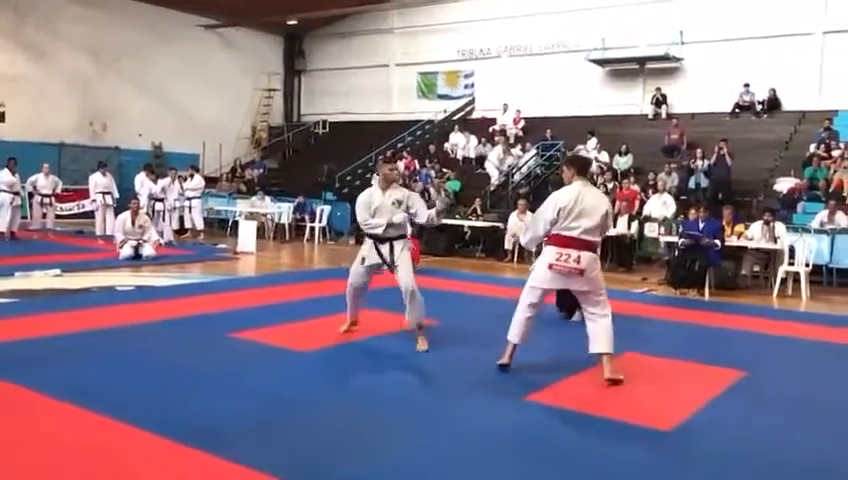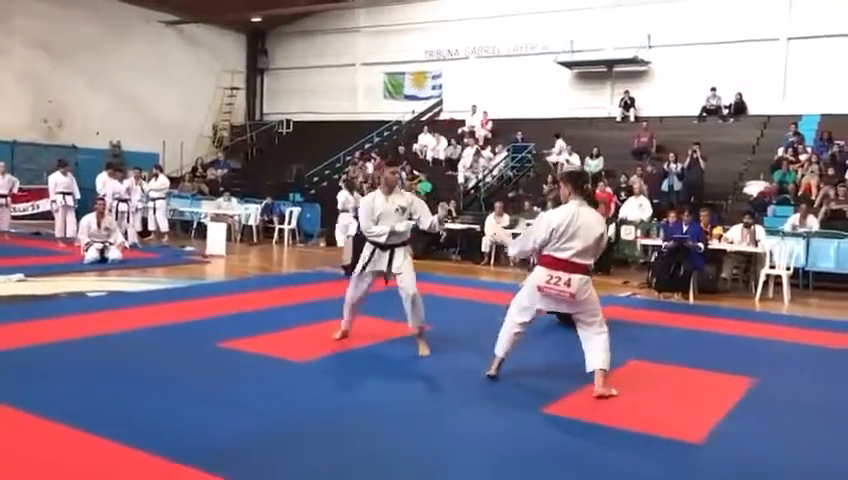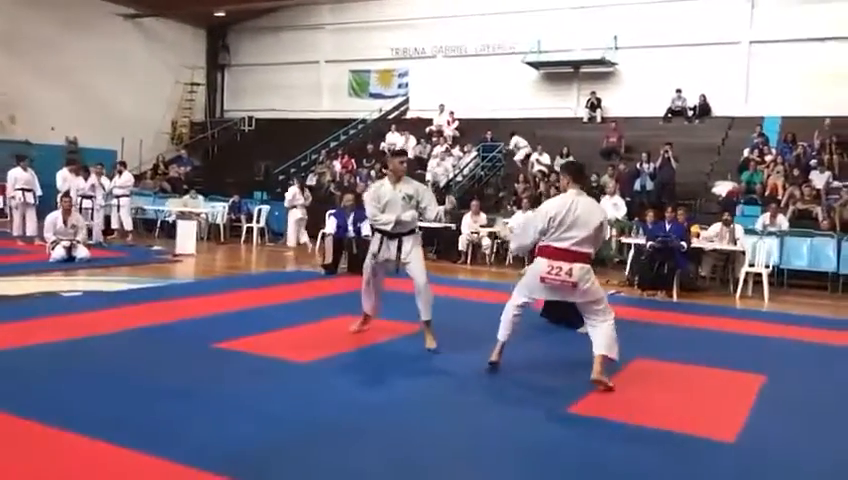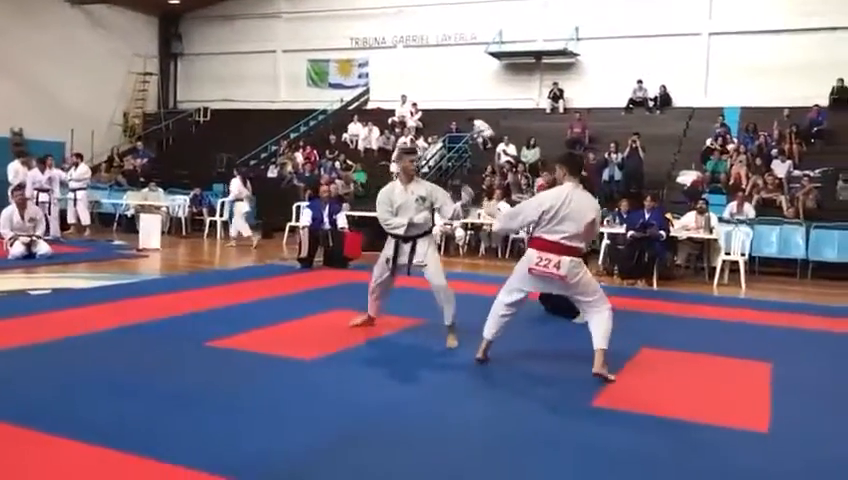
dt=0.5s
person 1, frame 1
left shoulder: (560, 195)
right shoulder: (603, 200)
left elbow: (538, 226)
right elbow: (602, 231)
left wrist: (525, 238)
left hip: (556, 255)
right hip: (586, 259)
left knee: (527, 303)
right knee: (599, 311)
left ankle: (507, 356)
right ankle: (608, 369)
person 1, frame 2
left shoulder: (554, 215)
right shoulder: (598, 220)
left elbow: (527, 243)
right elbow: (596, 252)
left wrist: (511, 247)
left hip: (545, 276)
right hip: (577, 281)
left knee: (516, 316)
right knee: (595, 330)
left ankle: (495, 366)
right ankle: (600, 384)
person 1, frame 3
left shoulder: (552, 204)
right shoulder: (598, 210)
left elbow: (525, 237)
right elbow: (597, 242)
left wrist: (512, 239)
left hip: (546, 266)
right hip: (579, 271)
left knee: (516, 302)
right knee: (602, 317)
left ankle: (496, 354)
right ankle: (598, 370)
person 1, frame 4
left shoulder: (547, 198)
right shoulder: (593, 204)
left elbow: (513, 219)
right elbow: (590, 238)
left wrist: (496, 219)
left hip: (537, 258)
right hip: (570, 264)
left knee: (507, 301)
right knee: (599, 308)
left ankle: (483, 350)
right ankle: (599, 364)
person 2, frame 1
left shoulder: (405, 194)
right shoulder: (366, 196)
left elbow: (423, 216)
right elbow: (365, 223)
left wrist: (437, 211)
right wrist: (390, 221)
left hip: (397, 246)
right hip: (373, 245)
left knee: (408, 286)
right knee: (355, 284)
left ankle: (420, 333)
right ankle: (353, 320)
person 2, frame 2
left shoulder: (408, 199)
right shoulder: (369, 201)
left elbow: (426, 222)
right elbow: (367, 229)
left wrist: (440, 217)
right wrist: (393, 229)
left hip: (399, 251)
right hip: (374, 251)
left knee: (410, 292)
right knee: (355, 291)
left ankle: (420, 338)
right ankle: (345, 329)
person 2, frame 3
left shoulder: (416, 187)
right shoulder: (376, 189)
left elbow: (432, 213)
right elbow: (374, 217)
left wrist: (446, 208)
right wrist: (399, 218)
left hip: (408, 240)
right hip: (383, 240)
left knee: (420, 280)
right knee: (370, 280)
left ankle: (428, 330)
right ankle: (366, 317)
person 2, frame 4
left shoulder: (429, 188)
right shoulder: (387, 192)
left elbow: (448, 211)
right elbow: (386, 221)
left wrist: (462, 204)
right wrist: (411, 221)
left hip: (422, 242)
right hip: (397, 243)
left knee: (439, 284)
right knee: (379, 282)
left ankle: (450, 330)
right ankle: (370, 316)
